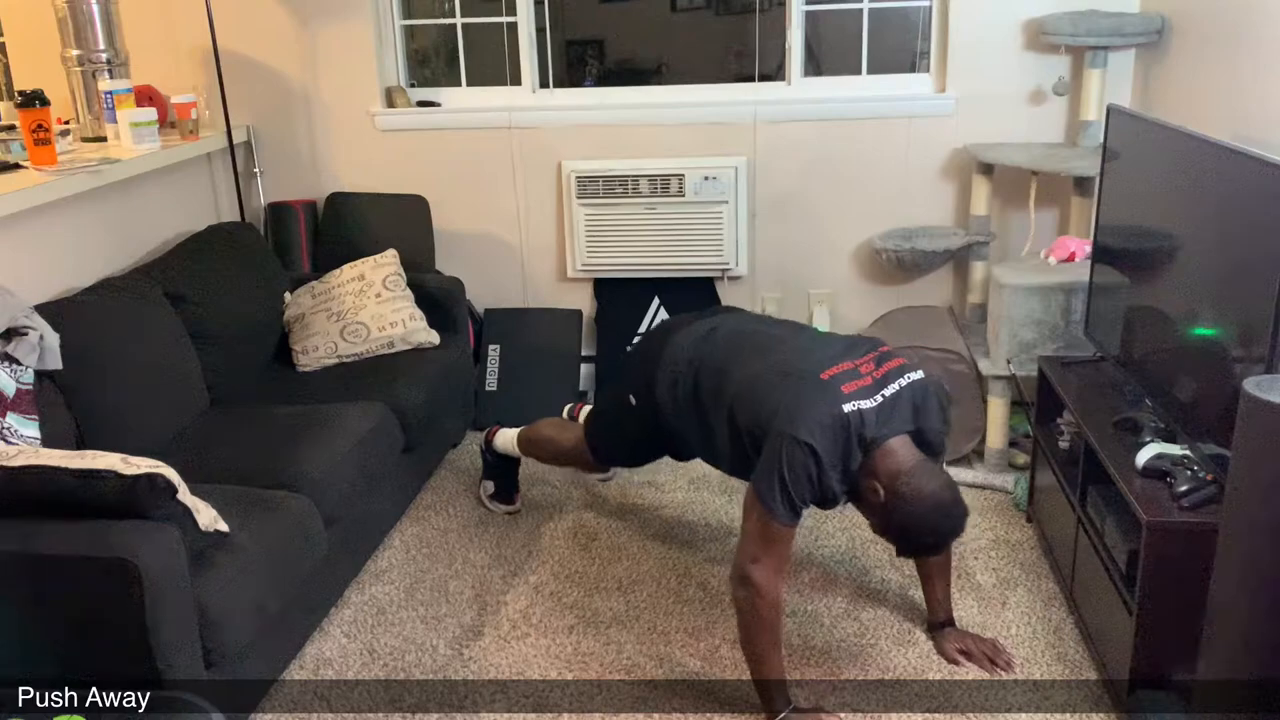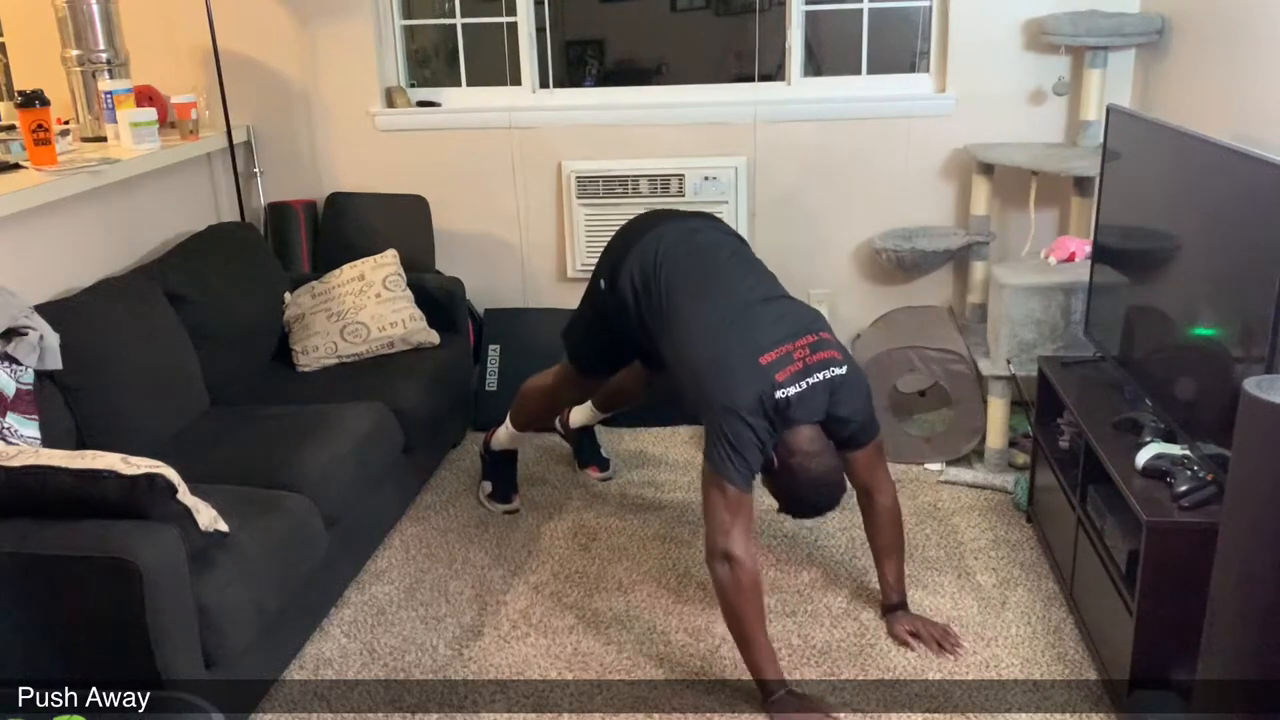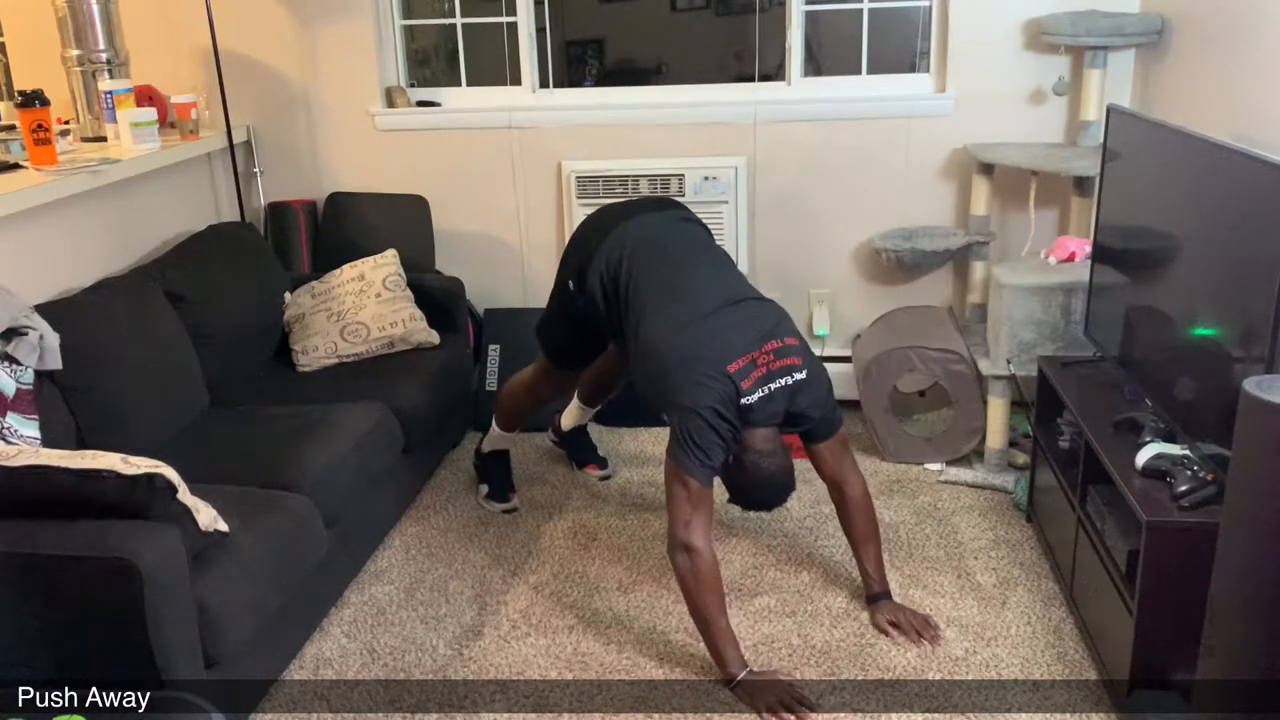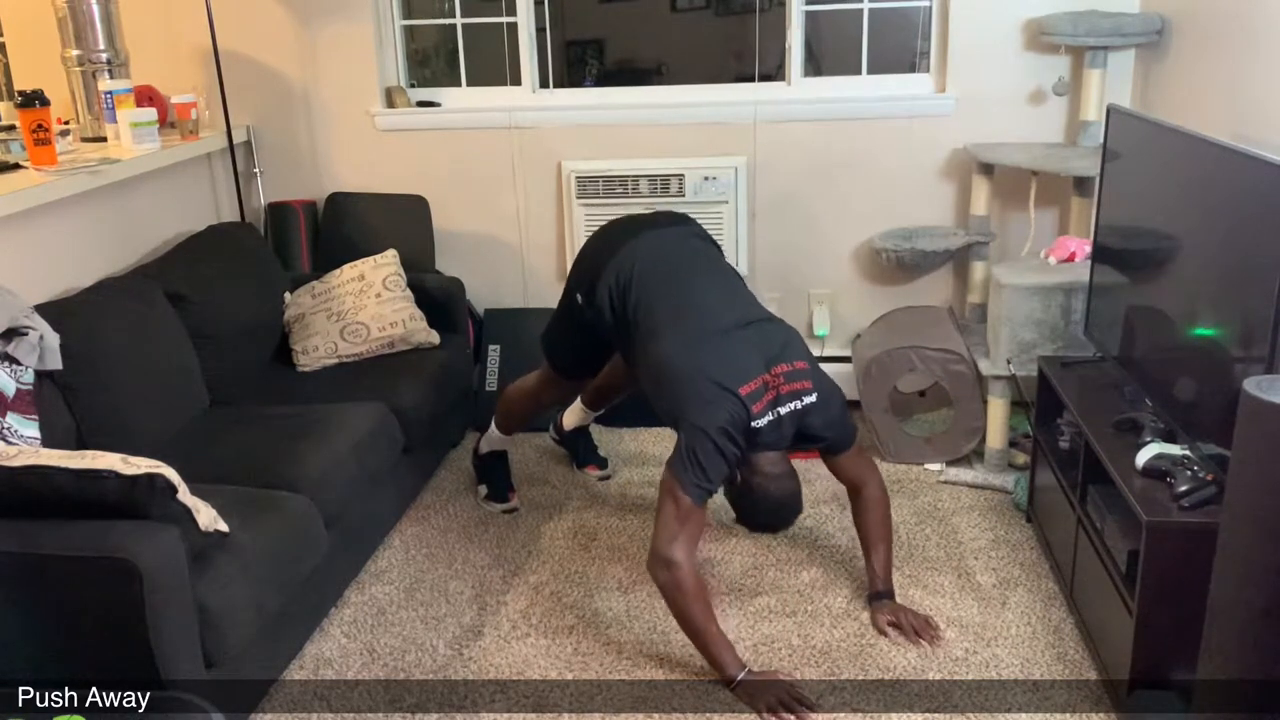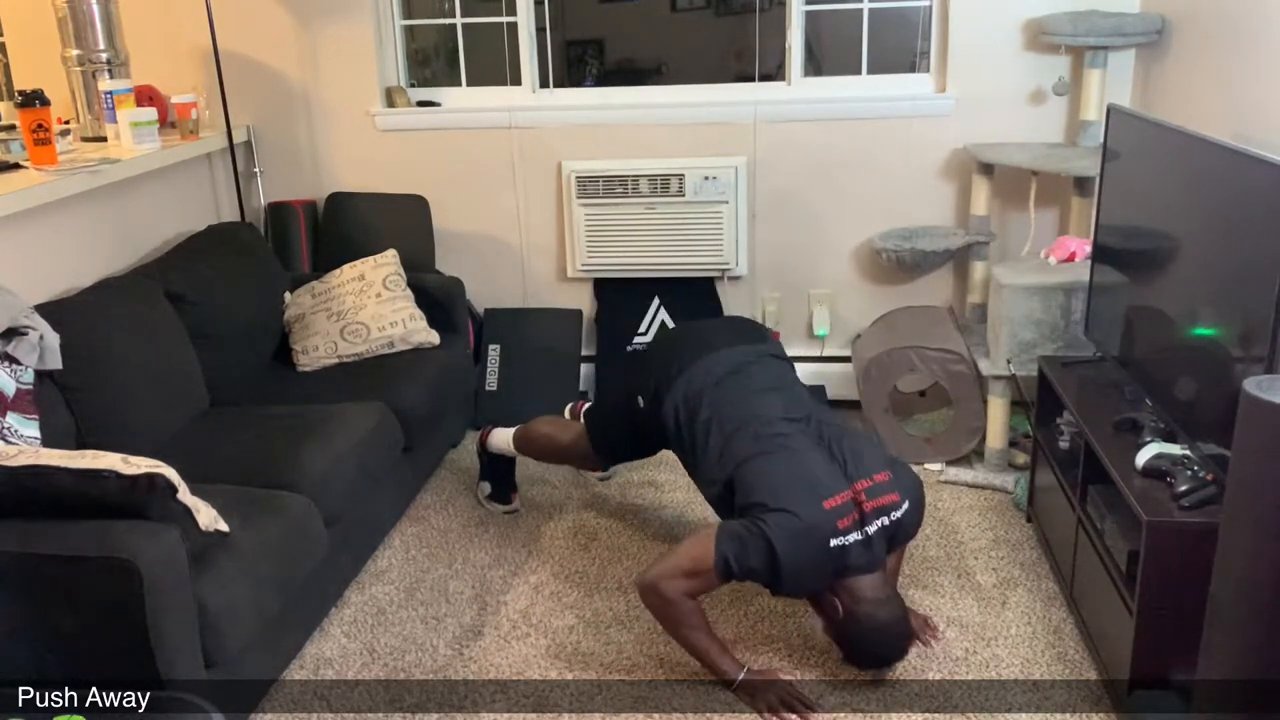
dt=1s
person 1, frame 1
left shoulder: (924, 402)
right shoulder: (811, 440)
left elbow: (927, 514)
right elbow: (755, 577)
left wrist: (942, 624)
left hip: (725, 343)
right hip: (677, 367)
right knee: (594, 449)
left ankle: (590, 412)
right ankle: (503, 444)
person 1, frame 2
left shoulder: (845, 384)
right shoulder: (743, 407)
left elbow: (878, 490)
right elbow: (729, 553)
left wrist: (896, 606)
left hip: (706, 241)
right hip: (641, 258)
left knee: (648, 373)
right knee: (576, 378)
left ankle: (577, 424)
right ankle: (502, 444)
person 1, frame 3
left shoulder: (805, 378)
right shoulder: (705, 406)
left elbow: (847, 481)
right elbow: (689, 545)
left wrist: (879, 595)
right wrist: (739, 675)
left hip: (671, 226)
right hip: (606, 248)
left knee: (623, 354)
right knee: (556, 373)
left ankle: (572, 426)
right ankle: (493, 448)
person 1, frame 4
left shoulder: (816, 398)
right shoulder: (715, 428)
left elbow: (866, 482)
right elbow: (670, 559)
left wrist: (882, 594)
right wrist: (738, 676)
left hip: (682, 240)
right hip: (615, 265)
left knee: (631, 366)
right knee: (558, 382)
left ankle: (572, 426)
right ankle: (492, 447)
person 1, frame 5
left shoulder: (905, 499)
right shoulder: (793, 545)
right elbow: (658, 584)
left wrist: (891, 598)
right wrist: (740, 678)
left hip: (748, 347)
right hip: (680, 376)
right knee: (586, 450)
left ankle: (587, 413)
right ankle: (498, 444)
